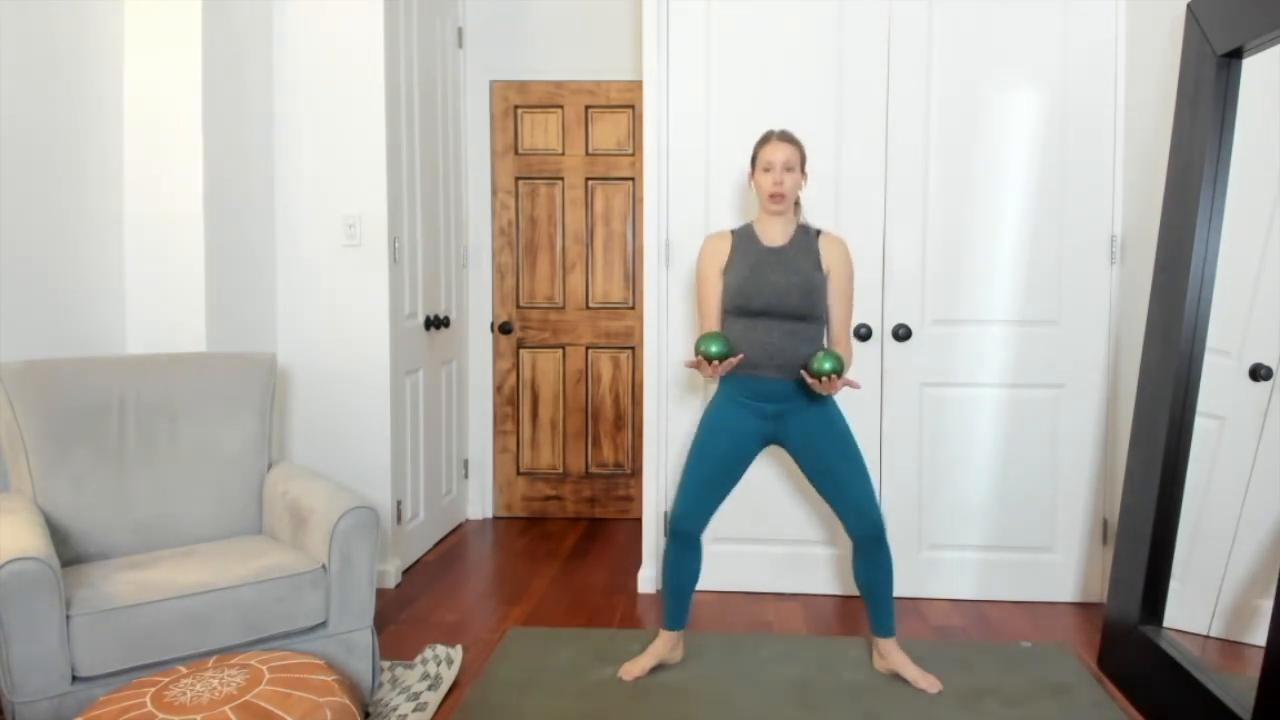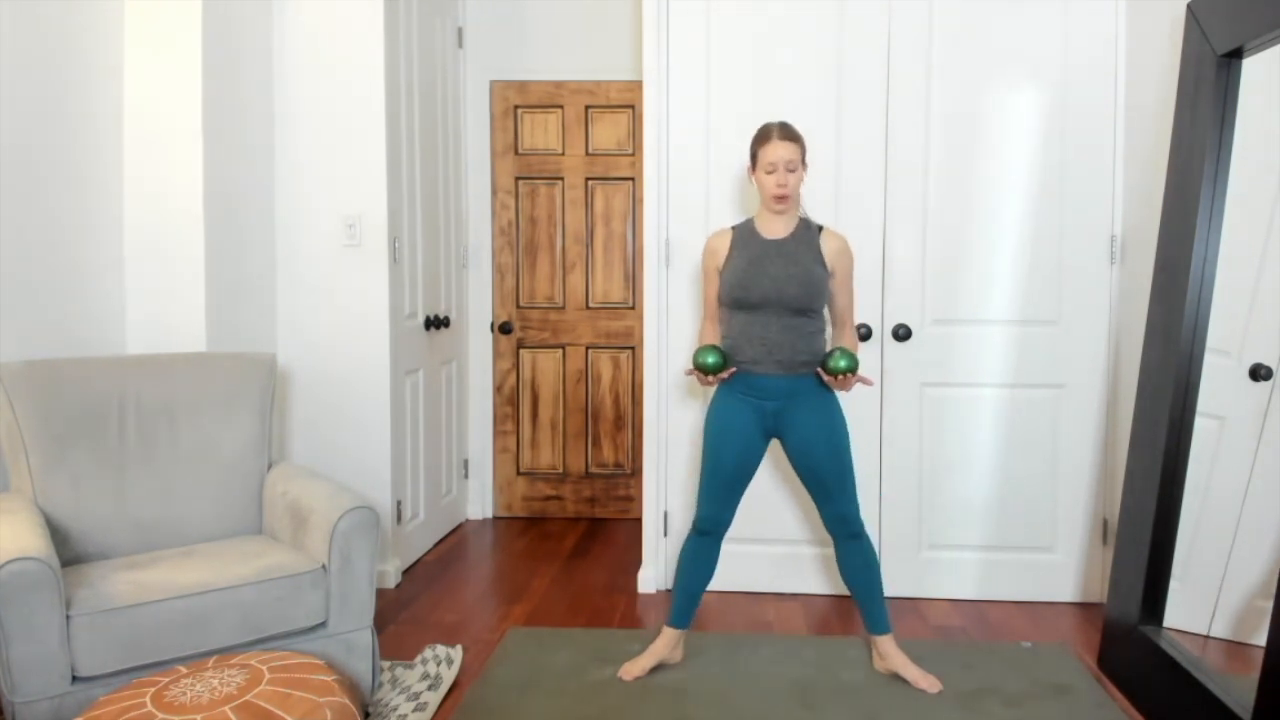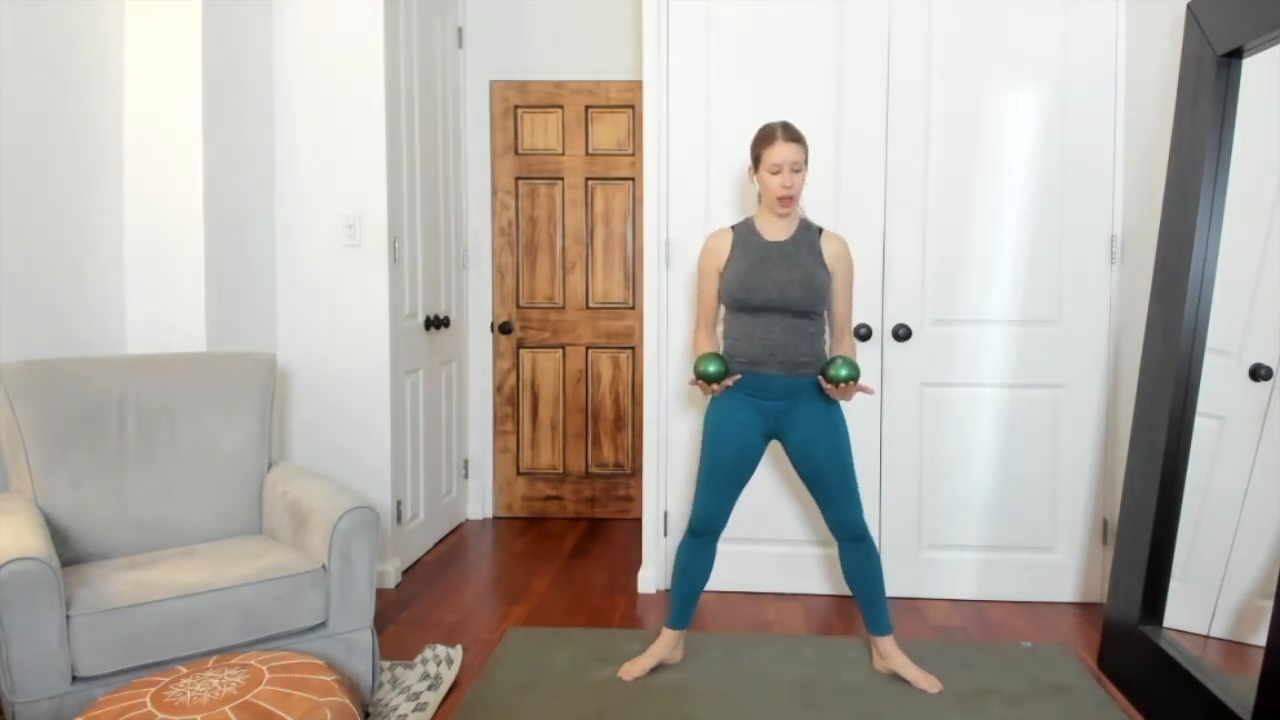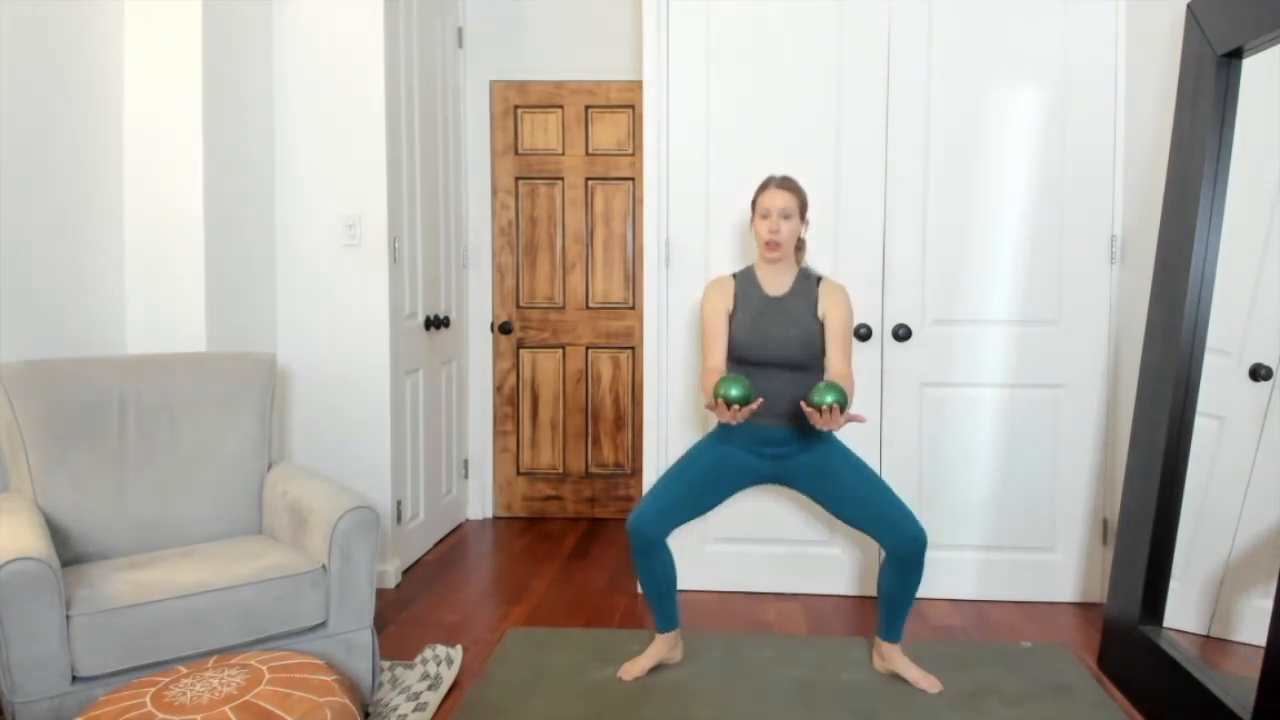
dt=0.5s
person 1, frame 1
left shoulder: (830, 250)
right shoulder: (720, 247)
left elbow: (841, 338)
right elbow: (709, 334)
left wrist: (835, 373)
right wrist: (710, 362)
left hip: (808, 403)
right hip: (738, 400)
left knee: (867, 524)
right knee: (684, 521)
left ankle: (887, 648)
right ankle: (669, 640)
person 1, frame 2
left shoulder: (830, 245)
right shoulder: (722, 244)
left elbow: (844, 325)
left wrist: (845, 368)
left hip: (808, 398)
right hip: (739, 397)
left knee: (846, 523)
right knee: (709, 522)
left ankle: (885, 647)
right ankle: (670, 640)
person 1, frame 3
left shoulder: (830, 246)
right shoulder: (723, 244)
left elbow: (841, 332)
right elbow: (705, 326)
left wrist: (845, 377)
left hip: (809, 400)
right hip: (740, 399)
left knee: (850, 526)
right knee: (705, 522)
left ankle: (886, 647)
right ankle: (670, 640)
person 1, frame 4
left shoulder: (830, 295)
right shoulder: (722, 291)
left elbow: (840, 373)
right elbow: (714, 368)
left wrist: (834, 409)
right wrist: (721, 404)
left hip: (808, 444)
right hip: (737, 442)
left knee: (908, 538)
right knee: (643, 526)
left ankle: (888, 649)
right ankle: (667, 640)
